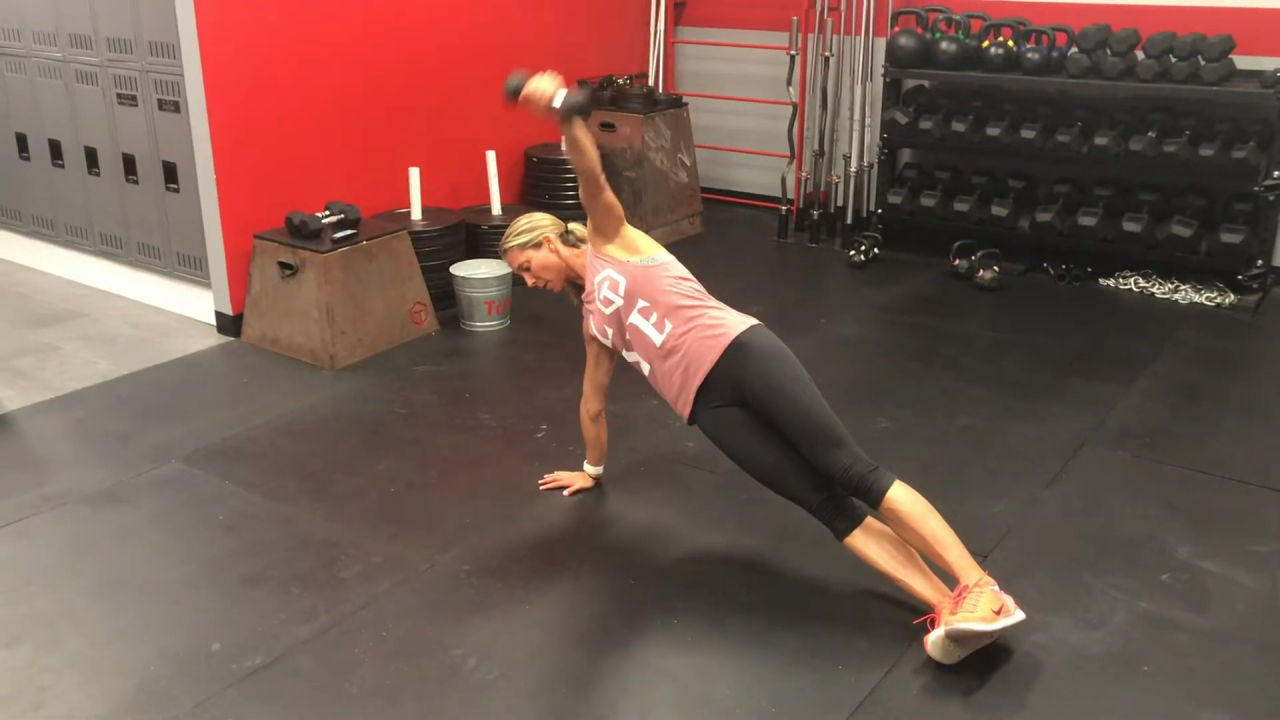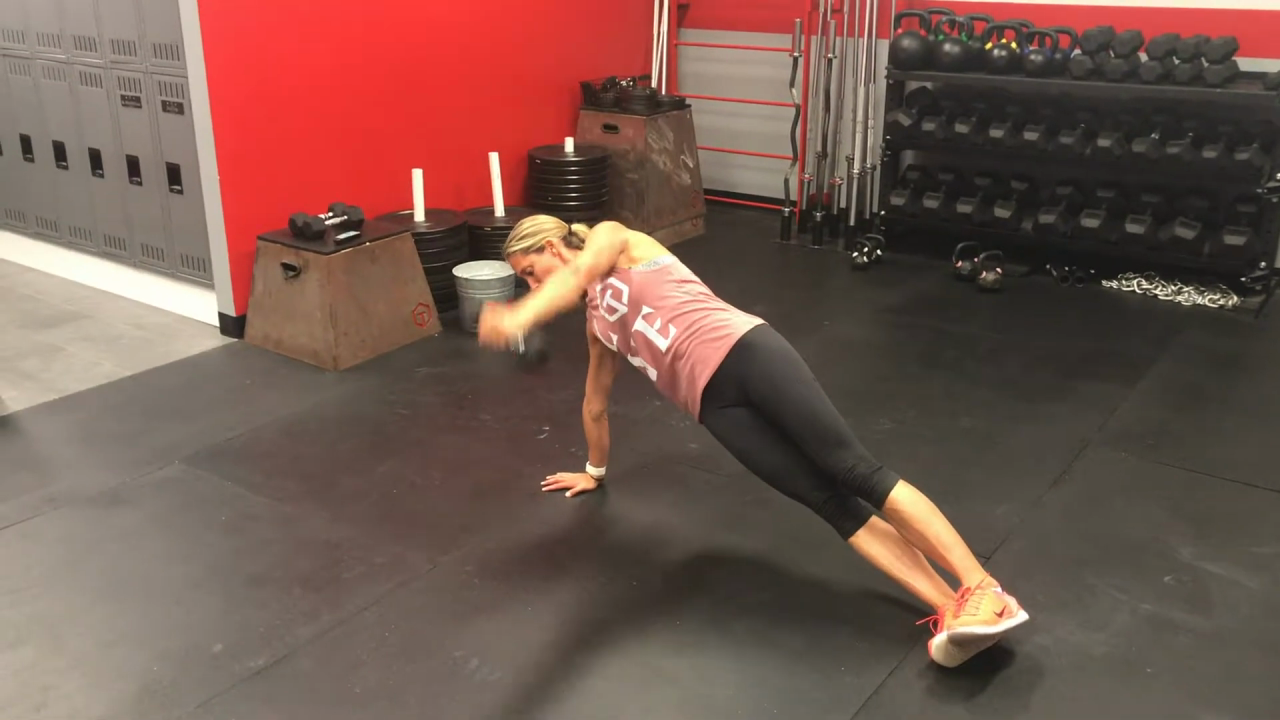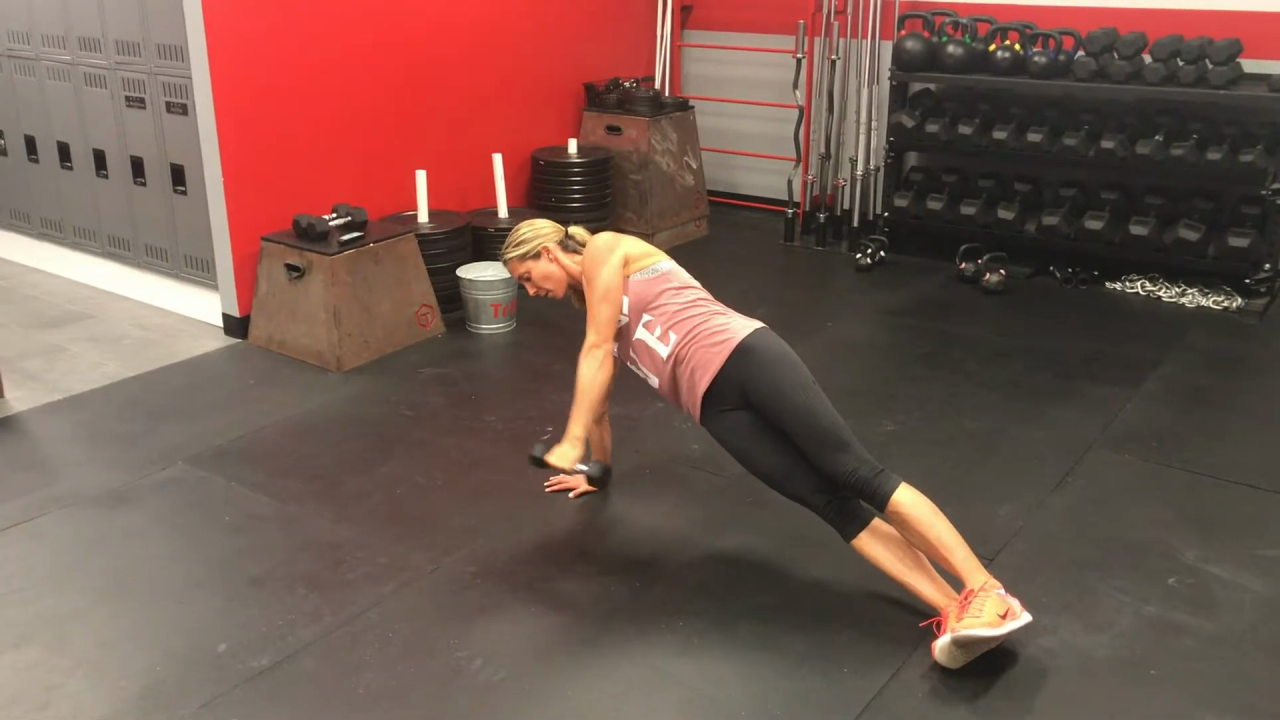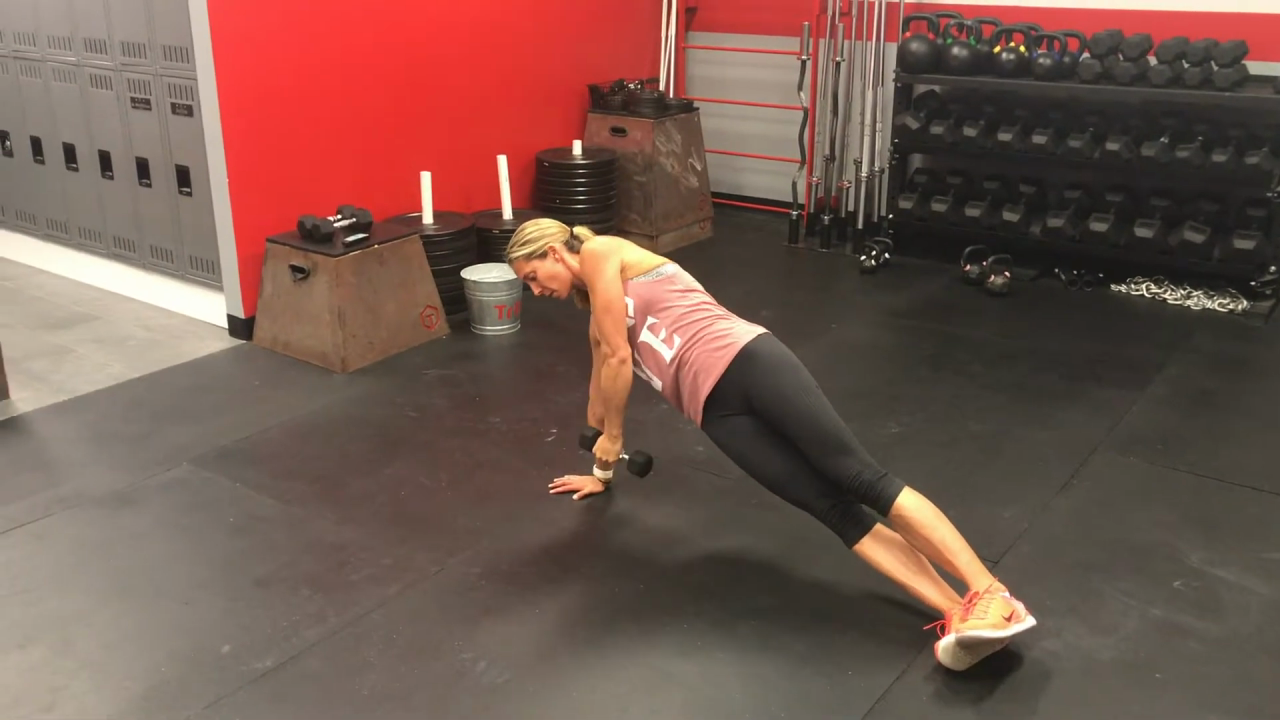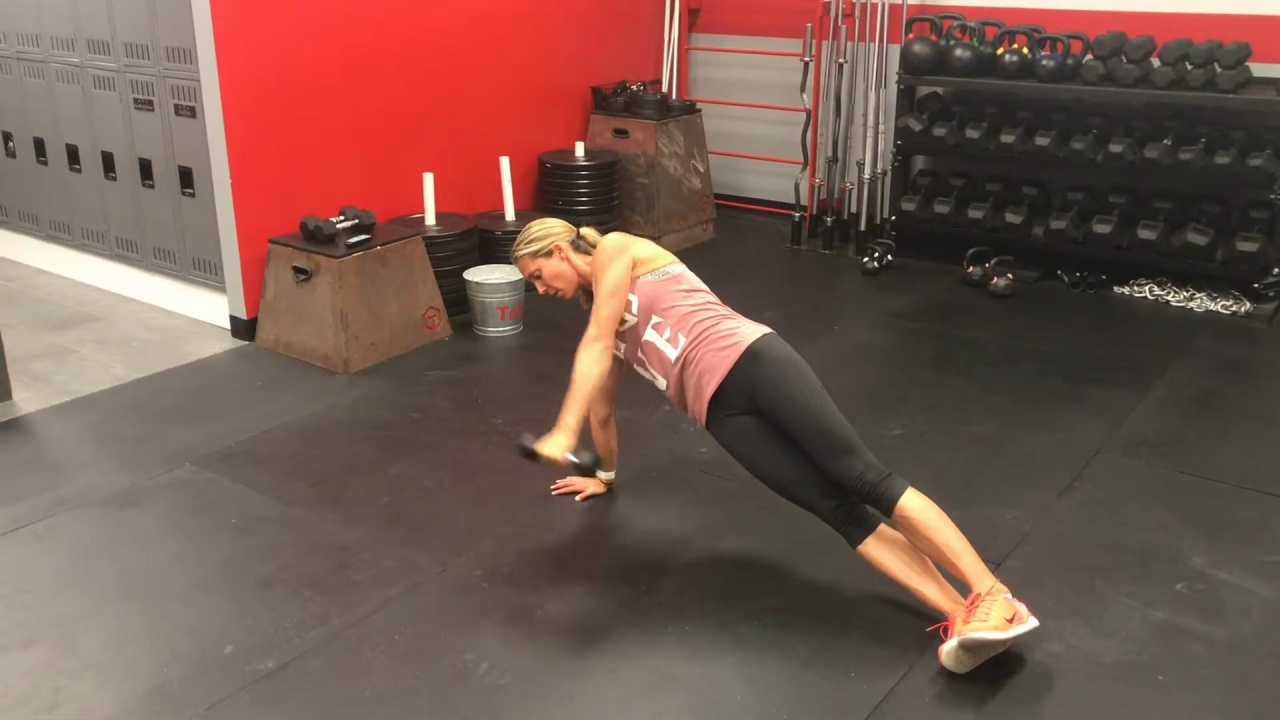
dt=0.4s
person 1, frame 1
left shoulder: (609, 240)
right shoulder: (593, 320)
left elbow: (590, 176)
right elbow: (593, 402)
left wrist: (559, 108)
right wrist: (591, 468)
left hip: (741, 349)
right hip: (710, 400)
left knee: (854, 470)
right knee: (828, 504)
left ankle: (981, 588)
right ankle: (949, 607)
person 1, frame 2
left shoulder: (612, 240)
right shoulder: (597, 321)
left elbow: (571, 277)
right elbow: (596, 402)
left wrist: (520, 316)
right wrist: (594, 470)
left hip: (744, 350)
right hip: (715, 399)
left knee: (857, 471)
right knee: (832, 501)
left ankle: (983, 591)
right ankle: (950, 609)
person 1, frame 3
left shoulder: (606, 249)
right shoulder: (592, 314)
left elbow: (599, 353)
right elbow: (595, 398)
left wrist: (571, 442)
right wrist: (596, 467)
left hip: (746, 354)
right hip: (715, 402)
left knee: (858, 474)
right knee: (832, 503)
left ankle: (986, 592)
right ankle: (953, 611)
person 1, frame 4
left shoulder: (601, 253)
right shoulder: (597, 320)
left elbow: (619, 357)
right elbow: (599, 400)
left wrist: (614, 438)
right wrist: (602, 471)
left hip: (748, 360)
right hip: (717, 408)
left knee: (861, 478)
right knee: (835, 509)
left ankle: (991, 595)
right ankle: (957, 614)
person 1, frame 5
left shoulder: (619, 250)
right shoulder: (609, 328)
left elbow: (594, 334)
right elbow: (602, 406)
left wrist: (564, 430)
right wrist: (604, 473)
left hip: (753, 359)
right hip: (721, 408)
left knee: (865, 479)
right knee: (838, 509)
left ankle: (992, 596)
right ankle: (958, 615)
